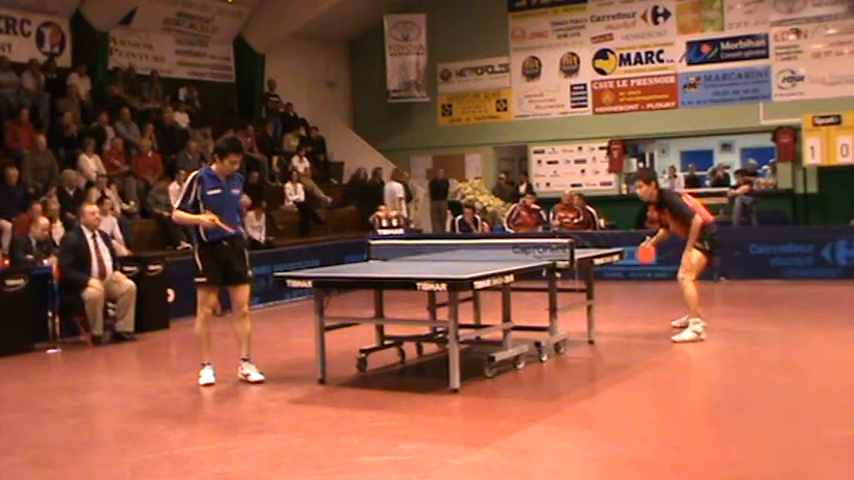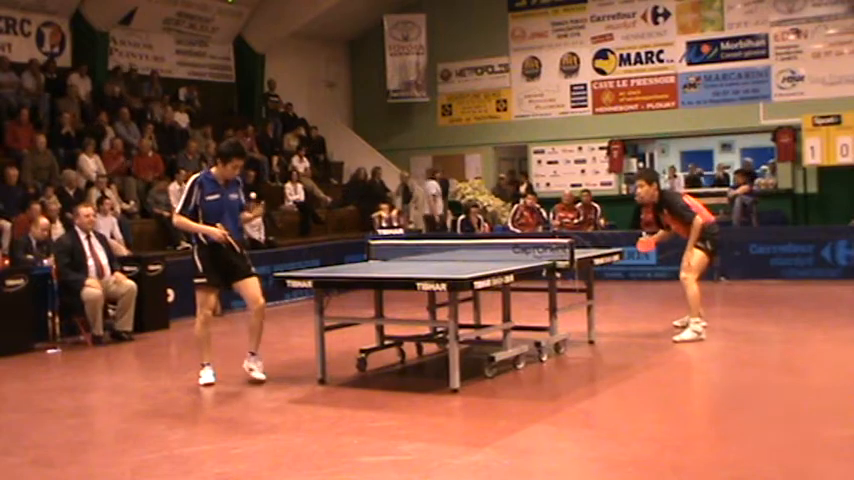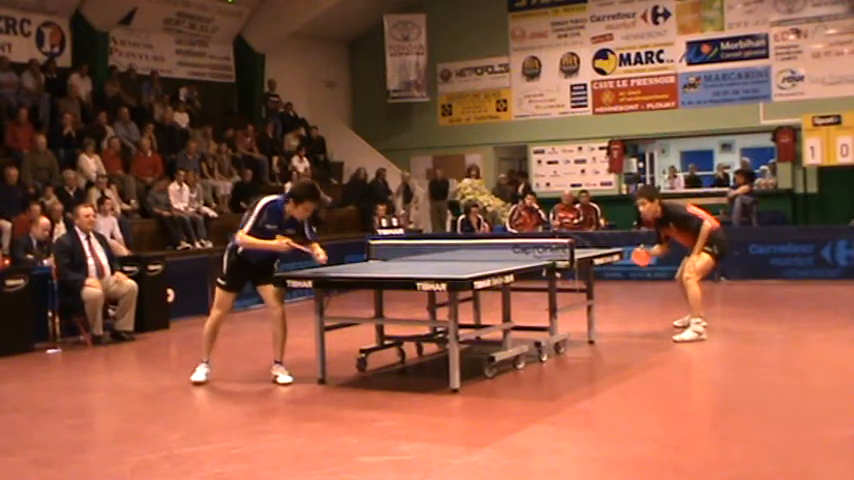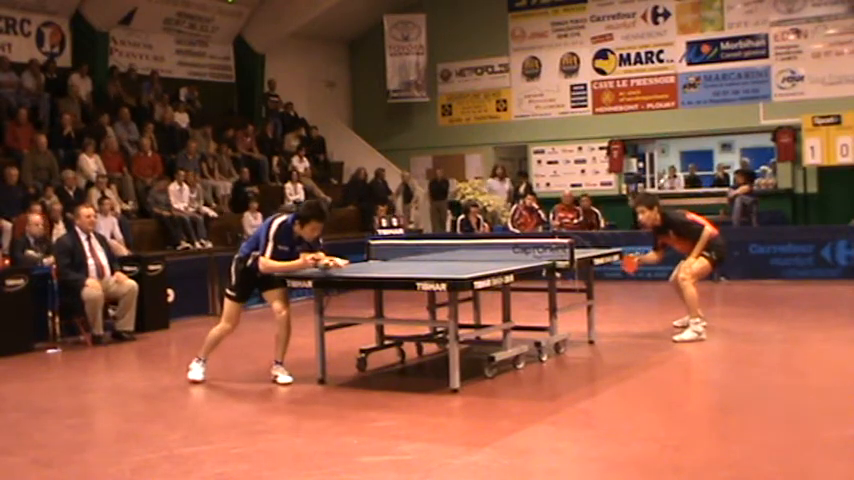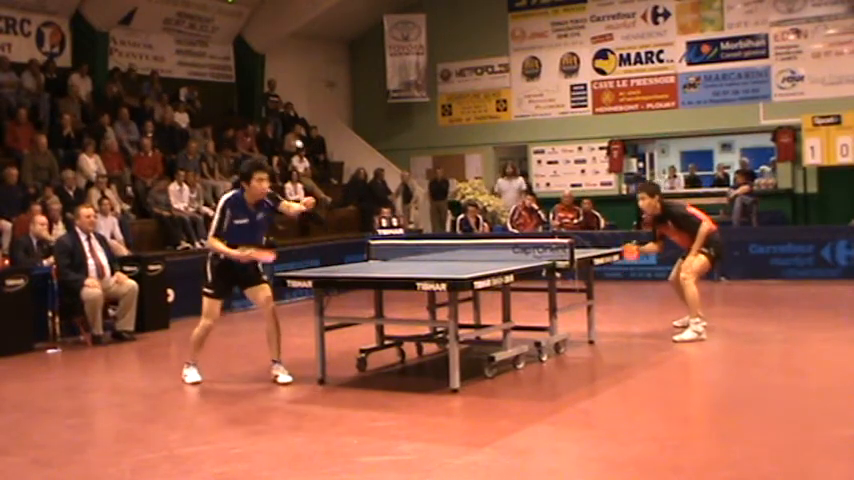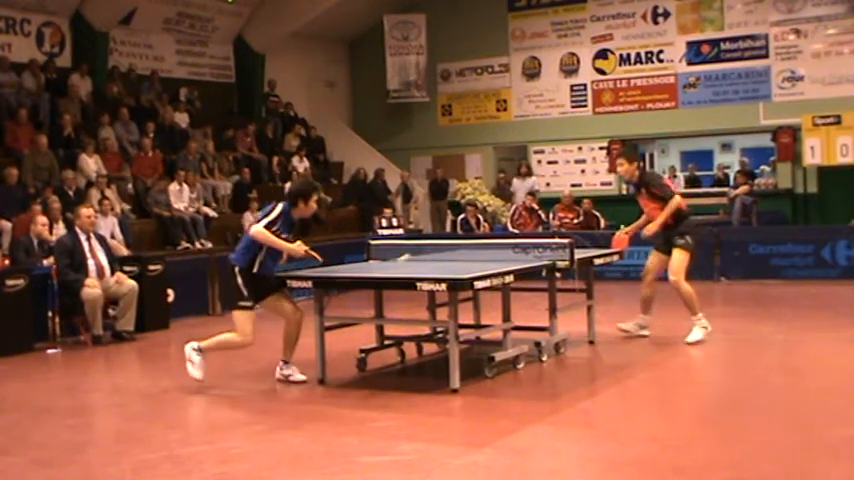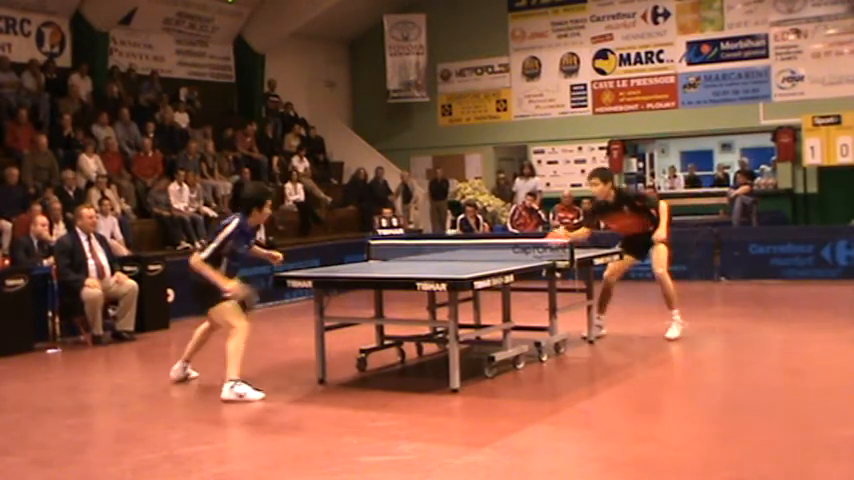
dt=0.7s
person 1, frame 1
left shoulder: (237, 180)
right shoulder: (198, 179)
right elbow: (177, 214)
left wrist: (243, 208)
right wrist: (200, 219)
left hip: (235, 248)
right hip: (209, 250)
left knee: (242, 309)
right knee: (205, 311)
left ankle: (245, 363)
right ankle: (206, 366)
person 1, frame 2
left shoulder: (237, 184)
right shoulder: (198, 183)
right elbow: (178, 219)
left wrist: (252, 216)
right wrist: (207, 230)
left hip: (235, 250)
right hip: (208, 252)
left knee: (257, 303)
right knee: (205, 312)
left ankle: (252, 358)
right ankle: (206, 367)
person 1, frame 3
left shoulder: (302, 216)
right shoulder: (267, 206)
left elbow: (311, 242)
right elbow: (241, 239)
left wrist: (318, 252)
right wrist: (274, 244)
left hip: (265, 262)
right hip: (239, 258)
left knee: (278, 310)
right knee: (218, 313)
left ankle: (278, 366)
right ankle: (204, 363)
person 1, frame 4
left shoulder: (311, 231)
right shoulder: (277, 226)
left elbow: (317, 255)
right elbow: (264, 265)
left wrist: (329, 261)
right wrist: (299, 264)
left hip: (273, 271)
right hip: (247, 266)
left knee: (283, 314)
right knee: (228, 324)
left ankle: (278, 367)
right ankle: (199, 361)
person 1, frame 5
left shoulder: (266, 197)
right shoulder: (228, 202)
left elbow: (287, 207)
right elbow: (211, 239)
left wrist: (303, 206)
right wrist: (234, 254)
left hip: (250, 263)
right hip: (222, 264)
left knee: (270, 309)
right knee: (209, 320)
left ankle: (276, 365)
right ankle: (190, 365)
person 1, frame 6
left shoulder: (293, 218)
right shoulder: (279, 210)
right elbow: (256, 232)
left wrist: (295, 249)
right wrist: (289, 248)
left hip: (263, 275)
right hip: (244, 273)
left knee: (295, 316)
right knee: (244, 338)
left ankle: (285, 367)
right ankle: (197, 349)
person 1, frame 7
left shoulder: (250, 224)
right shoulder: (232, 228)
right elbow: (196, 261)
left wrist: (268, 255)
right wrist: (225, 284)
left hip: (218, 279)
right hip: (207, 282)
left knee: (215, 323)
right knee: (240, 327)
left ankle: (181, 367)
right ankle: (233, 384)
person 2, frame 1
left shoulder: (669, 198)
right shoulder: (657, 202)
left elbow: (696, 220)
right elbow: (667, 228)
left wrist: (688, 250)
right wrist: (652, 242)
left hip: (705, 235)
right hip: (695, 237)
left knee: (685, 277)
right knee: (683, 276)
left ankle: (696, 328)
right ankle: (694, 316)
person 2, frame 2
left shoulder: (671, 199)
right shoulder: (657, 205)
left elbow: (697, 220)
right elbow: (667, 229)
left wrist: (688, 251)
right wrist: (652, 239)
left hip: (706, 235)
right hip: (696, 236)
left knee: (687, 276)
right knee: (685, 276)
left ankle: (696, 328)
right ankle: (696, 316)
person 2, frame 3
left shoulder: (675, 212)
right shoulder: (658, 220)
left elbow: (706, 225)
right elbow: (663, 247)
left wrist: (695, 254)
right wrist: (647, 252)
left hip: (713, 240)
right hip: (700, 243)
left knee: (689, 276)
right knee: (681, 277)
left ankle: (697, 328)
right ankle: (696, 316)
person 2, frame 4
left shoulder: (674, 219)
right shoulder: (657, 228)
left elbow: (707, 230)
right elbow: (658, 255)
left wrist: (692, 257)
right wrist: (639, 259)
left hip: (712, 247)
right hip: (697, 250)
left knee: (685, 277)
right knee: (675, 280)
left ankle: (696, 327)
right ankle: (696, 316)
person 2, frame 5
left shoulder: (674, 211)
right shoulder: (656, 218)
left elbow: (704, 227)
right elbow: (657, 245)
left wrist: (691, 255)
right wrist: (639, 250)
left hip: (709, 243)
right hip: (695, 245)
left knee: (686, 277)
right knee: (674, 280)
left ankle: (697, 328)
right ankle: (696, 316)
person 2, frame 6
left shoulder: (650, 180)
right shoulder: (638, 186)
left elbow: (676, 200)
left wrist: (656, 224)
right wrist: (632, 228)
left hip: (680, 229)
right hip: (665, 233)
left knee: (675, 279)
right knee: (648, 276)
left ankle: (700, 323)
right ankle: (642, 323)
person 2, frame 7
left shoulder: (630, 196)
right shoulder: (599, 207)
left elbow: (661, 204)
right elbow: (586, 231)
left wrist: (663, 227)
right wrist: (567, 235)
left hip: (652, 234)
right hip: (632, 239)
left knee: (660, 273)
right knee: (608, 278)
left ankle: (675, 319)
right ankle: (599, 323)
person 3, frame 1
left shoulder: (104, 236)
right shoulder: (70, 239)
left elbow: (114, 260)
right elbow: (67, 270)
left wrist: (116, 272)
right wrist: (88, 280)
left hip: (108, 280)
right hip: (84, 285)
left knee: (129, 286)
right knee: (95, 294)
left ankle: (121, 330)
right ankle: (96, 334)
person 3, frame 2
left shoulder: (100, 237)
right shoulder: (64, 241)
left elbow: (112, 260)
right elbow: (63, 271)
left wrist: (116, 272)
right wrist: (85, 280)
left hip: (108, 280)
right hip: (84, 284)
left knee: (130, 286)
right knee: (95, 294)
left ankle: (120, 330)
right ankle: (97, 334)
person 3, frame 3
left shoulder: (99, 237)
right shoulder: (64, 242)
left elbow: (112, 260)
right elbow: (63, 272)
left wrist: (117, 271)
right wrist: (85, 280)
left hip: (108, 280)
right hip: (84, 284)
left knee: (130, 286)
right knee: (95, 294)
left ankle: (121, 329)
right ankle: (97, 334)
person 3, frame 4
left shoulder: (100, 238)
right shoulder: (65, 242)
left elbow: (112, 260)
right elbow: (63, 271)
left wrist: (117, 271)
right wrist: (85, 280)
left hip: (108, 281)
right hip: (84, 284)
left knee: (131, 286)
right knee: (95, 294)
left ankle: (122, 329)
right ankle: (97, 334)
person 3, frame 5
left shoulder: (100, 238)
right shoulder: (65, 242)
left elbow: (112, 261)
right elbow: (63, 272)
left wrist: (117, 272)
right wrist: (84, 280)
left hip: (108, 281)
right hip: (84, 284)
left knee: (131, 286)
right knee: (95, 294)
left ankle: (122, 329)
right ankle: (97, 334)
person 3, frame 6
left shoulder: (100, 238)
right shoulder: (65, 242)
left elbow: (112, 260)
right elbow: (63, 272)
left wrist: (117, 272)
right wrist: (84, 280)
left hip: (108, 281)
right hip: (84, 284)
left knee: (131, 286)
right knee: (95, 294)
left ankle: (122, 329)
right ankle: (97, 334)
person 3, frame 7
left shoulder: (100, 238)
right shoulder: (65, 242)
left elbow: (112, 260)
right elbow: (63, 272)
left wrist: (117, 271)
right wrist: (84, 280)
left hip: (108, 281)
right hip: (84, 285)
left knee: (131, 286)
right knee: (95, 294)
left ankle: (122, 329)
right ankle: (97, 334)
